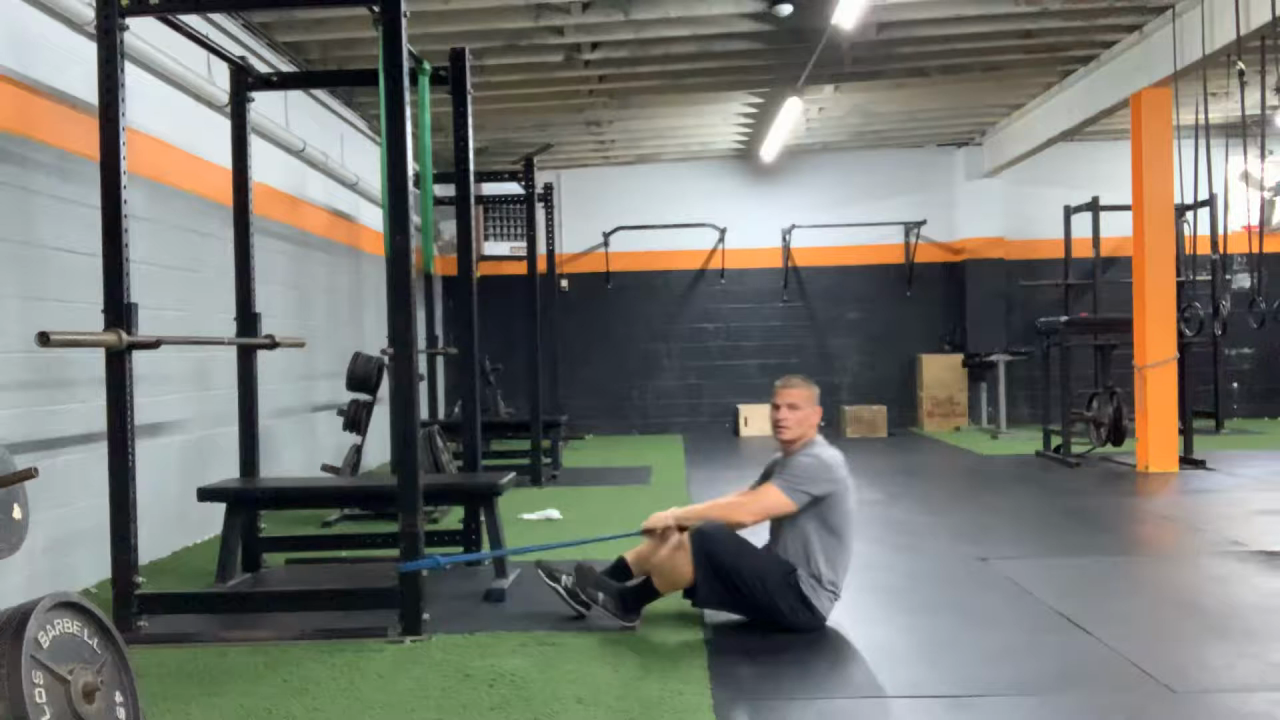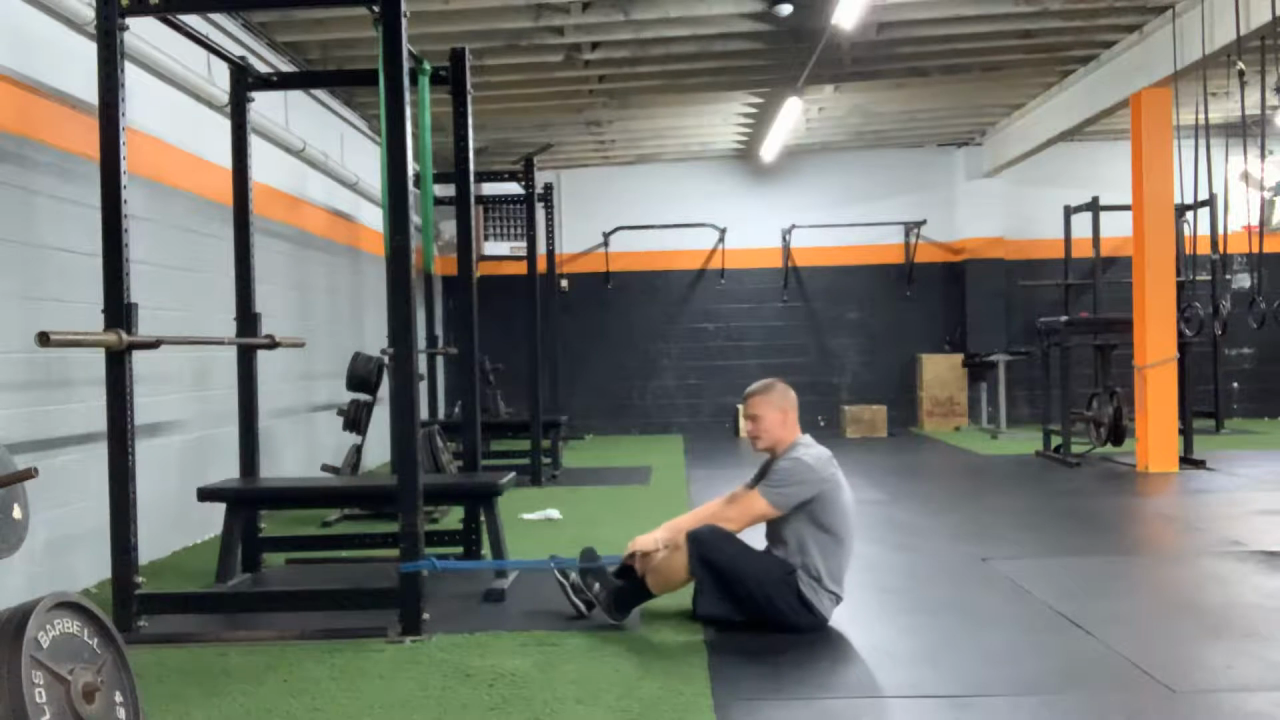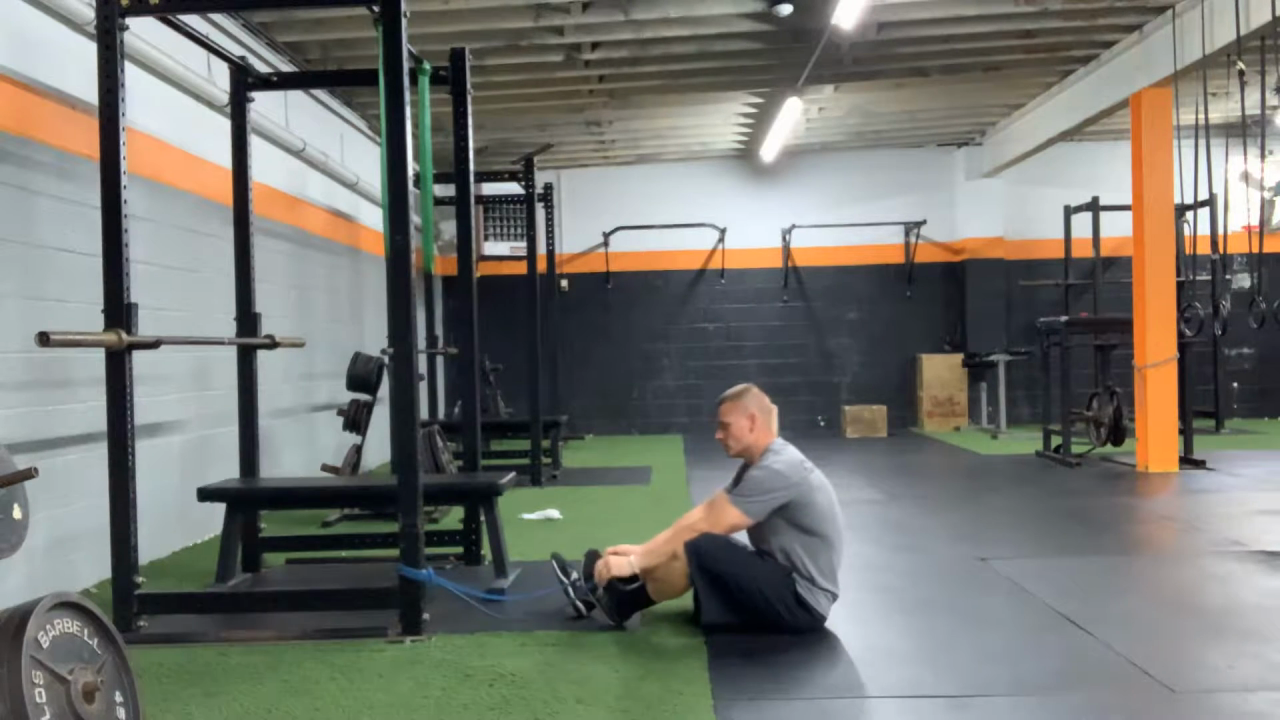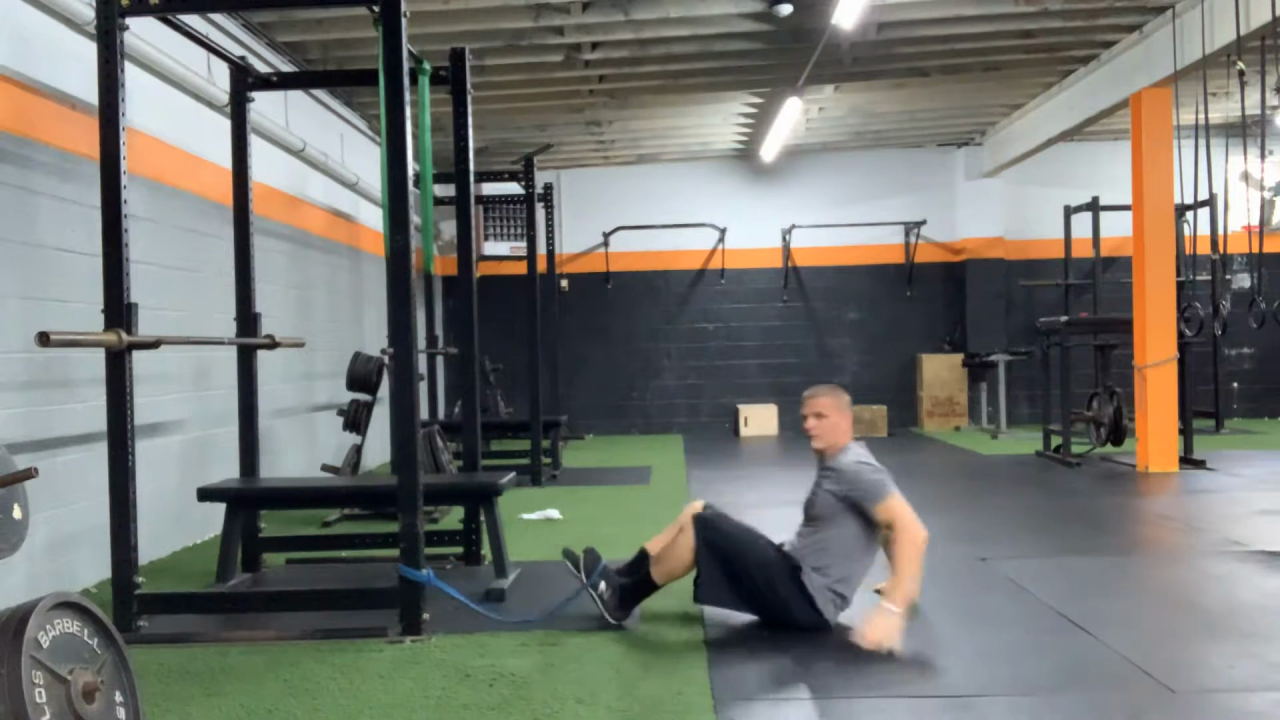
dt=1s
person 1, frame 1
left shoulder: (818, 463)
right shoulder: (785, 462)
left elbow: (746, 511)
right elbow: (739, 503)
left wrist: (676, 515)
right wrist: (679, 517)
left hip: (803, 599)
right hip: (785, 578)
left knee: (706, 539)
right knee: (679, 536)
left ankle: (625, 602)
right ankle: (586, 589)
person 1, frame 2
left shoulder: (804, 465)
right shoulder: (783, 461)
left elbow: (732, 519)
right elbow: (726, 503)
left wrist: (661, 538)
right wrist: (663, 533)
left hip: (805, 601)
right hip: (789, 580)
left knee: (701, 542)
right knee: (684, 540)
left ankle: (618, 600)
right ankle: (599, 589)
person 1, frame 3
left shoulder: (777, 471)
right shoulder: (763, 463)
left elbow: (706, 527)
right elbow: (705, 512)
left wrist: (634, 563)
right wrist: (642, 550)
left hip: (801, 602)
right hip: (783, 577)
left knee: (696, 549)
right knee: (680, 545)
left ankle: (620, 604)
right ankle: (600, 589)
person 1, frame 4
left shoulder: (854, 469)
right shoulder: (838, 465)
left elbow: (911, 529)
right elbow: (886, 528)
left wrist: (892, 608)
right wrist: (899, 586)
left hip: (807, 602)
right hip: (791, 571)
left knee: (700, 525)
right knee: (699, 513)
left ankle: (622, 599)
right ankle: (622, 578)
